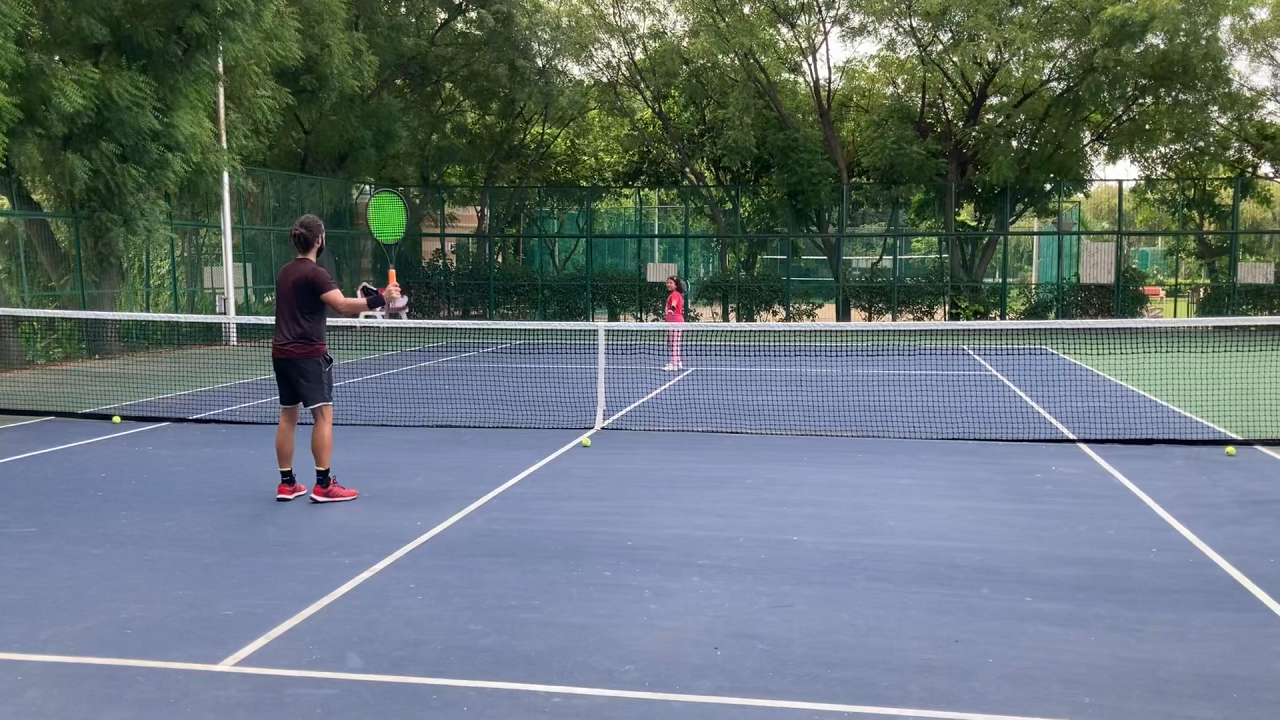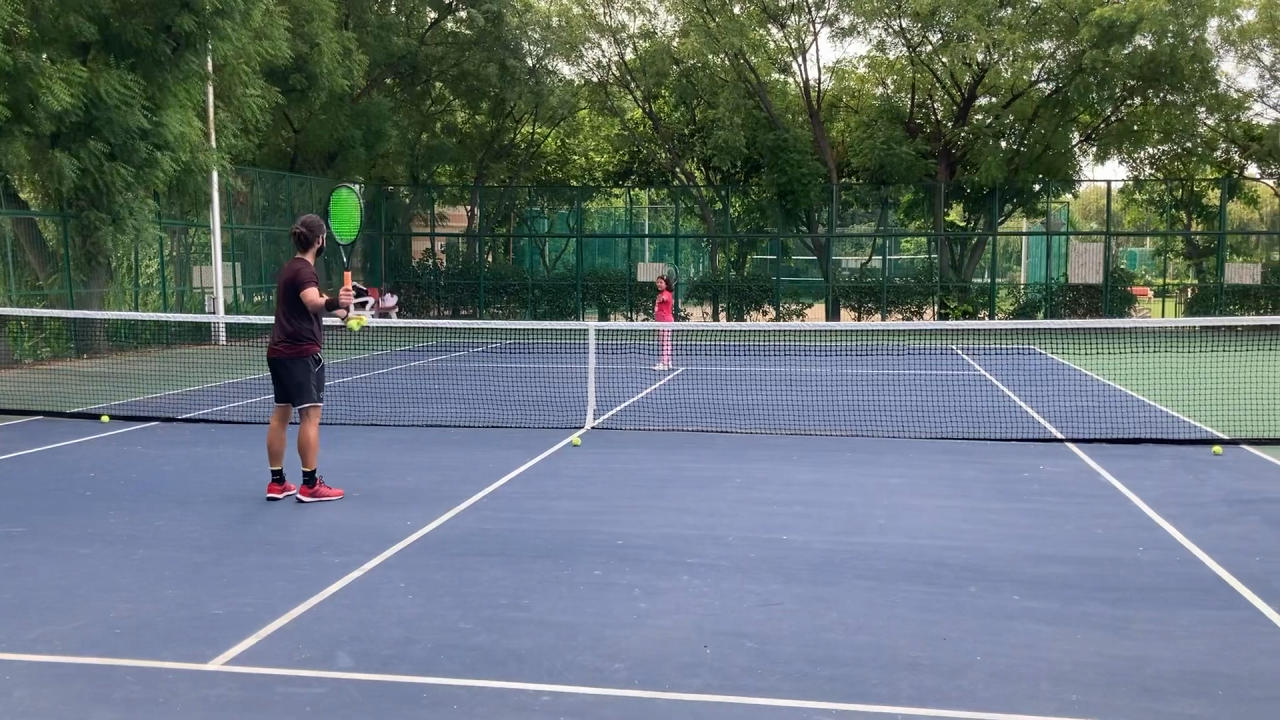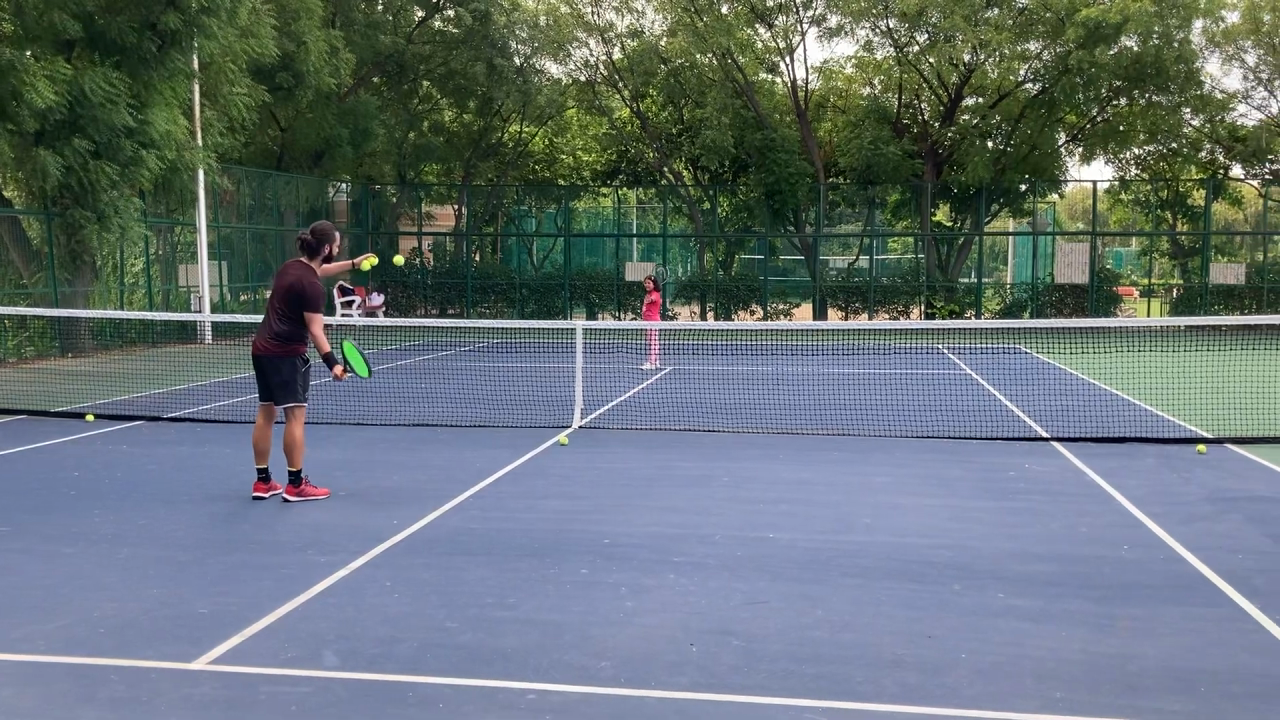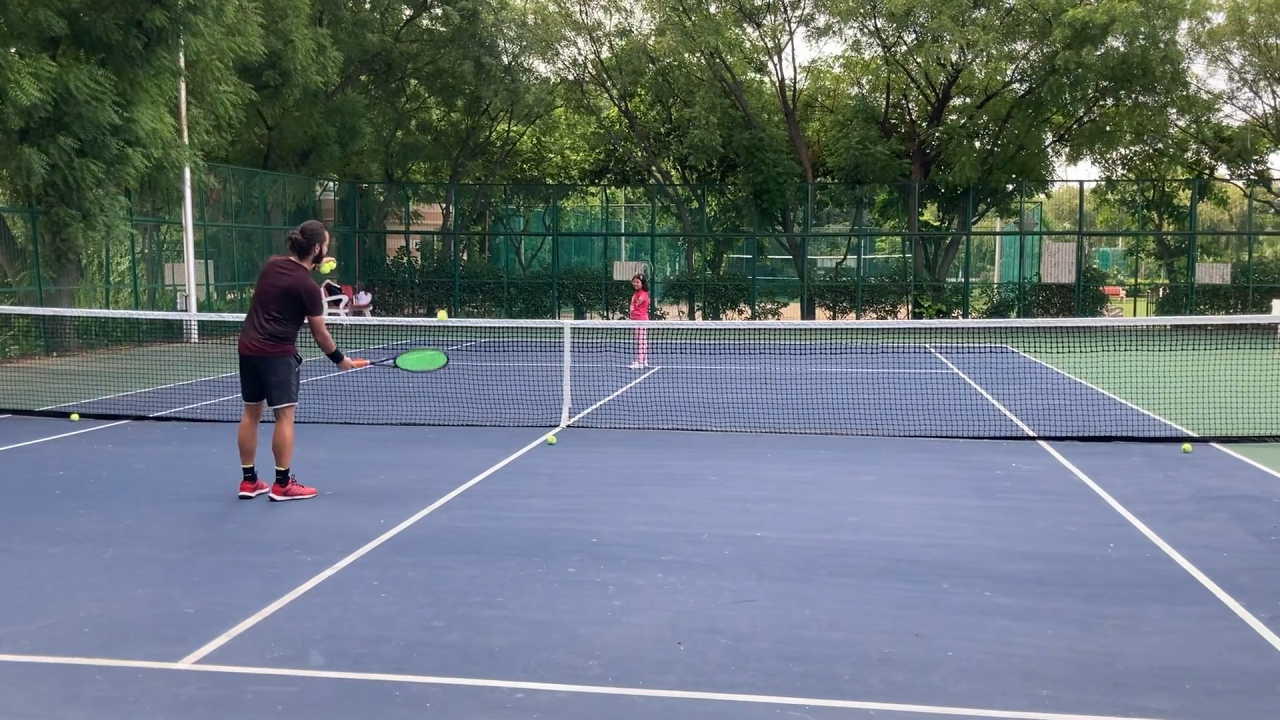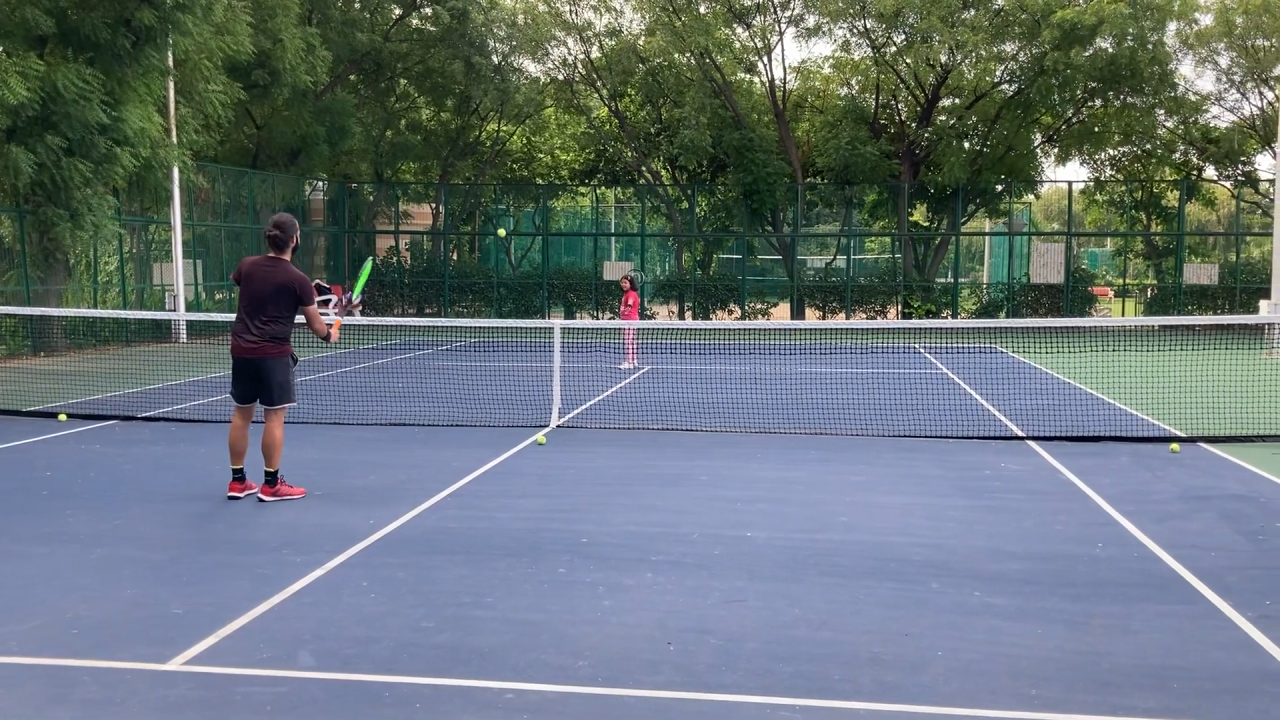
dt=0.4s
person 1, frame 1
left shoulder: (284, 272)
right shoulder: (314, 273)
right elbow: (342, 305)
right wrist: (380, 299)
left hip: (282, 353)
right hip: (308, 354)
left knee: (288, 416)
right knee: (323, 416)
left ankle: (286, 483)
right ankle: (323, 484)
person 1, frame 2
left shoulder: (293, 267)
right shoulder: (304, 271)
right elbow: (313, 302)
left wrist: (340, 311)
right wrist: (334, 302)
left hip: (279, 351)
right hip: (301, 353)
left knee: (280, 415)
right knee: (310, 416)
left ankle: (277, 483)
right ankle: (310, 485)
person 1, frame 3
left shoulder: (292, 266)
right shoulder: (311, 285)
left elbow: (319, 271)
right elbow: (316, 331)
left wrist: (354, 263)
right wrist: (333, 363)
left hip: (263, 349)
right hip: (287, 353)
left knee: (265, 414)
right knee: (295, 416)
left ankle: (262, 482)
right ankle: (296, 484)
person 1, frame 4
left shoulder: (273, 264)
right shoulder: (308, 286)
right elbow: (320, 333)
left wrist: (315, 265)
right wrist: (339, 359)
left hip: (248, 349)
right hip: (277, 354)
left knee: (250, 414)
right knee: (284, 416)
left ankle: (248, 481)
right ankle: (282, 484)
person 1, frame 5
left shoulder: (247, 265)
right shoulder: (298, 279)
left elbow: (236, 280)
right elbow: (315, 323)
right wrist: (329, 335)
left hip: (241, 351)
right hip: (273, 354)
left knee: (241, 415)
right knee: (274, 417)
left ankle: (237, 481)
right ankle: (271, 484)
